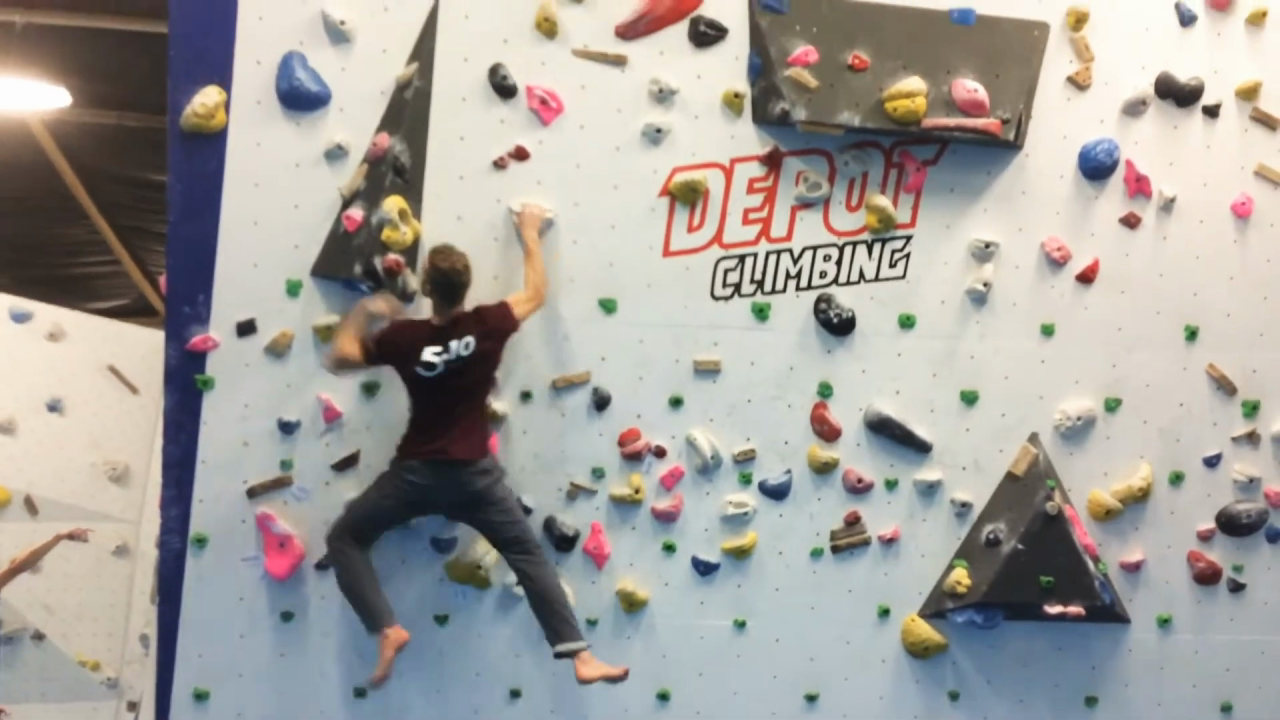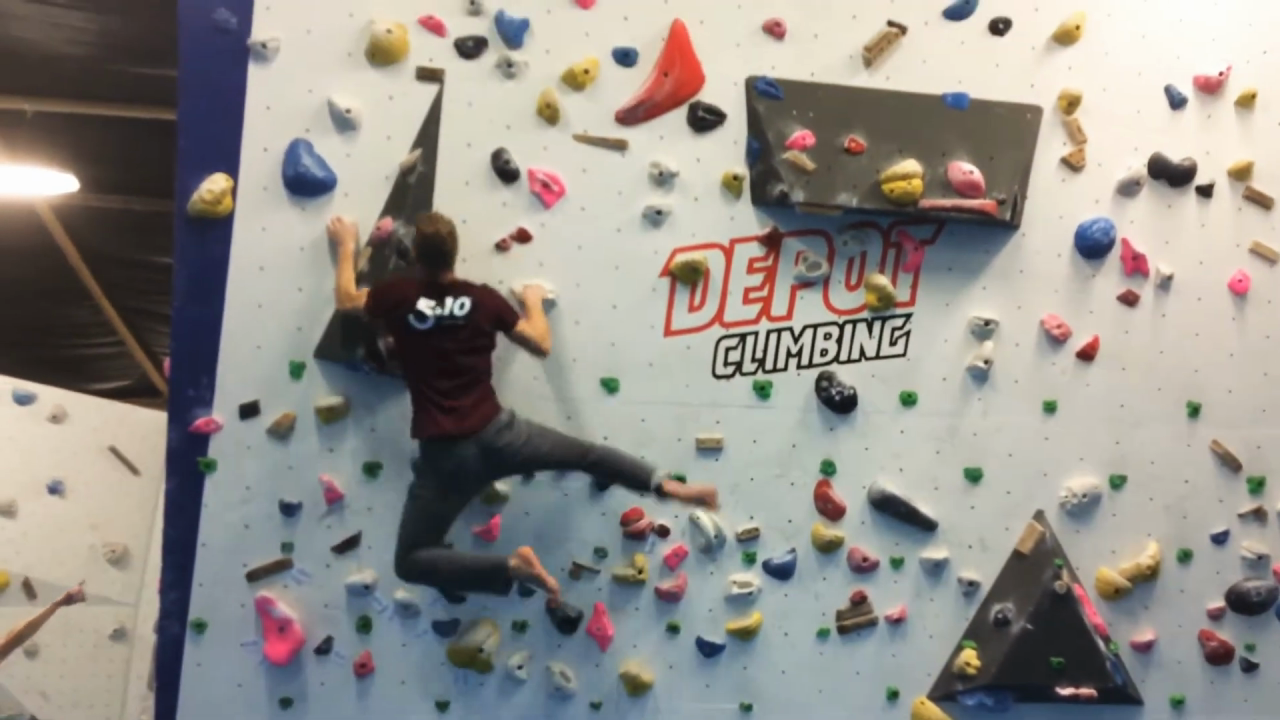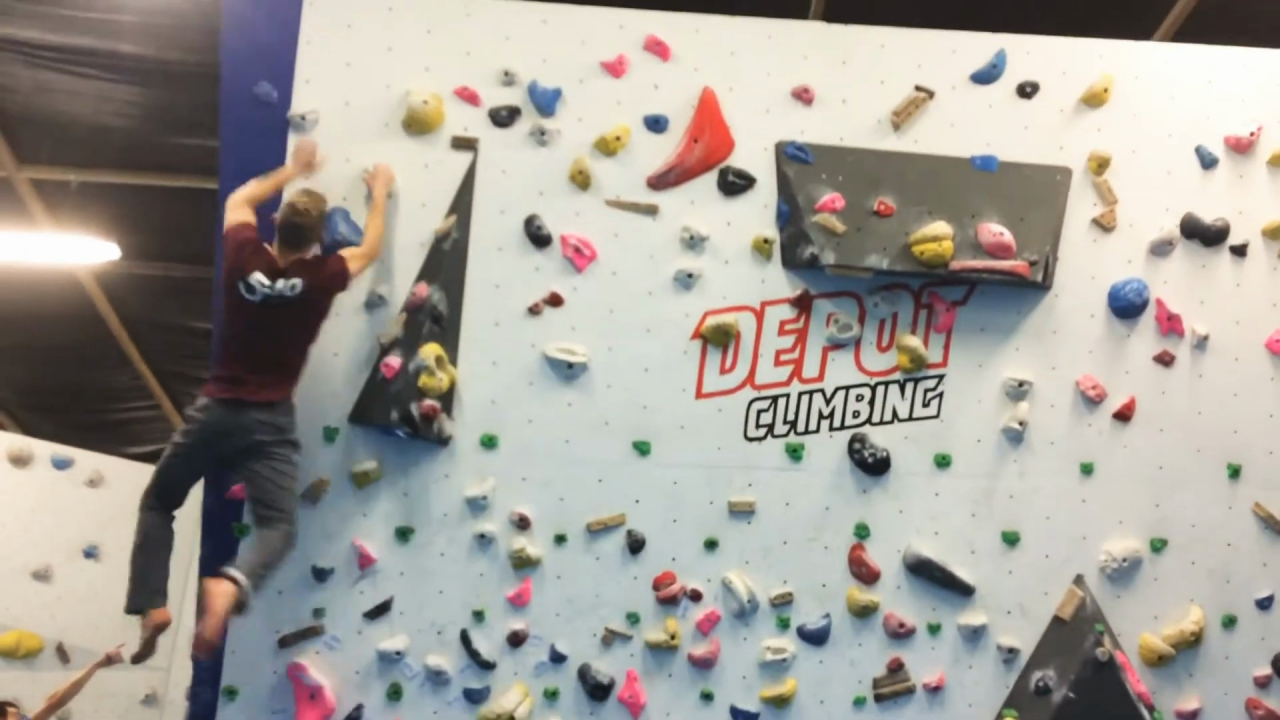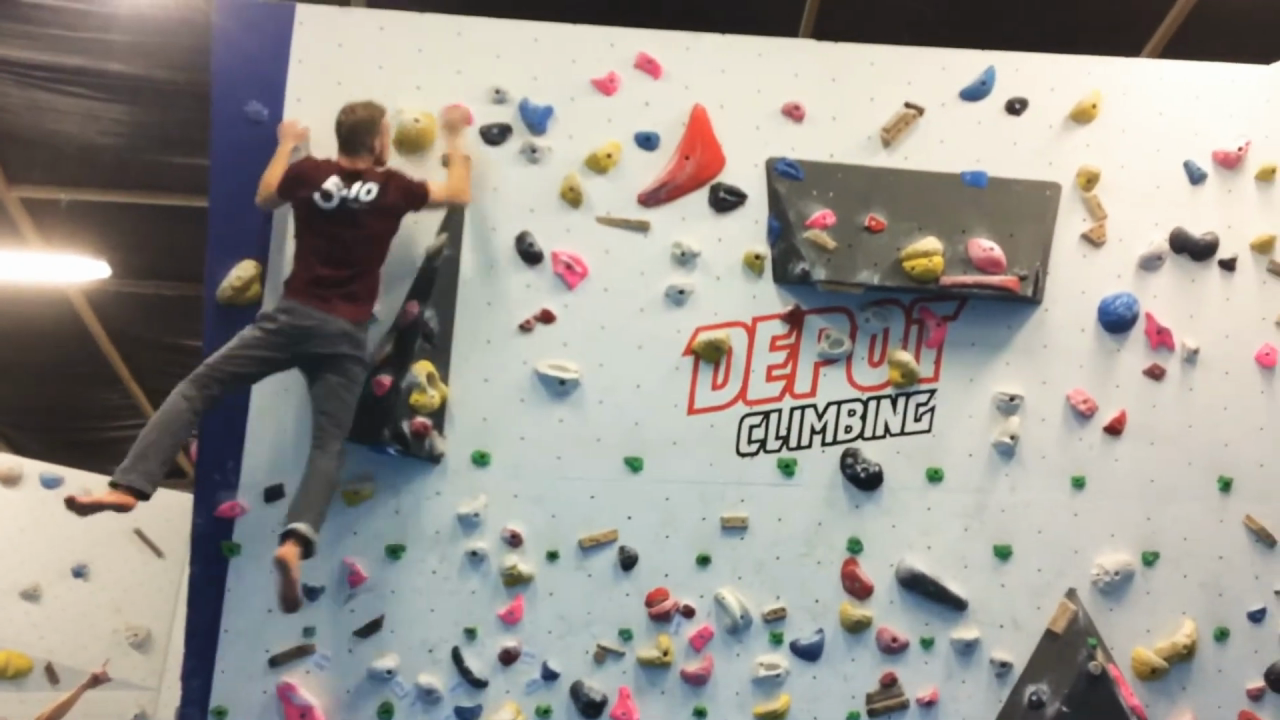
dt=0.7s
person 1, frame 1
left shoulder: (404, 335)
right shoulder: (490, 324)
left elbow: (340, 357)
right elbow: (535, 290)
left wrist: (361, 313)
right wrist: (530, 234)
left hip: (415, 473)
right hip: (474, 472)
left knee: (345, 538)
right knee: (531, 557)
left ankle: (387, 628)
right ankle: (578, 655)
person 1, frame 2
left shoulder: (398, 296)
right shoulder: (484, 300)
left elbow: (345, 300)
right elbow: (542, 345)
left wrist: (346, 249)
right wrist: (535, 305)
left hip: (444, 453)
right hip: (498, 433)
left knee: (412, 559)
right knee: (588, 455)
left ankle: (512, 566)
right ankle: (670, 487)
person 1, frame 3
left shoulder: (242, 253)
right shoulder: (321, 277)
left elbow: (239, 199)
right elbow: (370, 248)
left wrist: (292, 169)
right wrist: (379, 193)
left hip: (213, 412)
right hip: (269, 422)
left knee: (156, 506)
right knee: (277, 527)
left ankle: (151, 605)
right ankle: (229, 586)
person 1, frame 4
left shoulder: (309, 172)
right shoulder: (394, 189)
left elbow: (266, 195)
right elbow: (460, 193)
left wrist: (285, 146)
right wrist: (456, 138)
left hip: (292, 317)
right hip: (344, 334)
left knee: (195, 389)
right knee: (328, 447)
left ankle: (127, 485)
right ankle: (295, 543)
